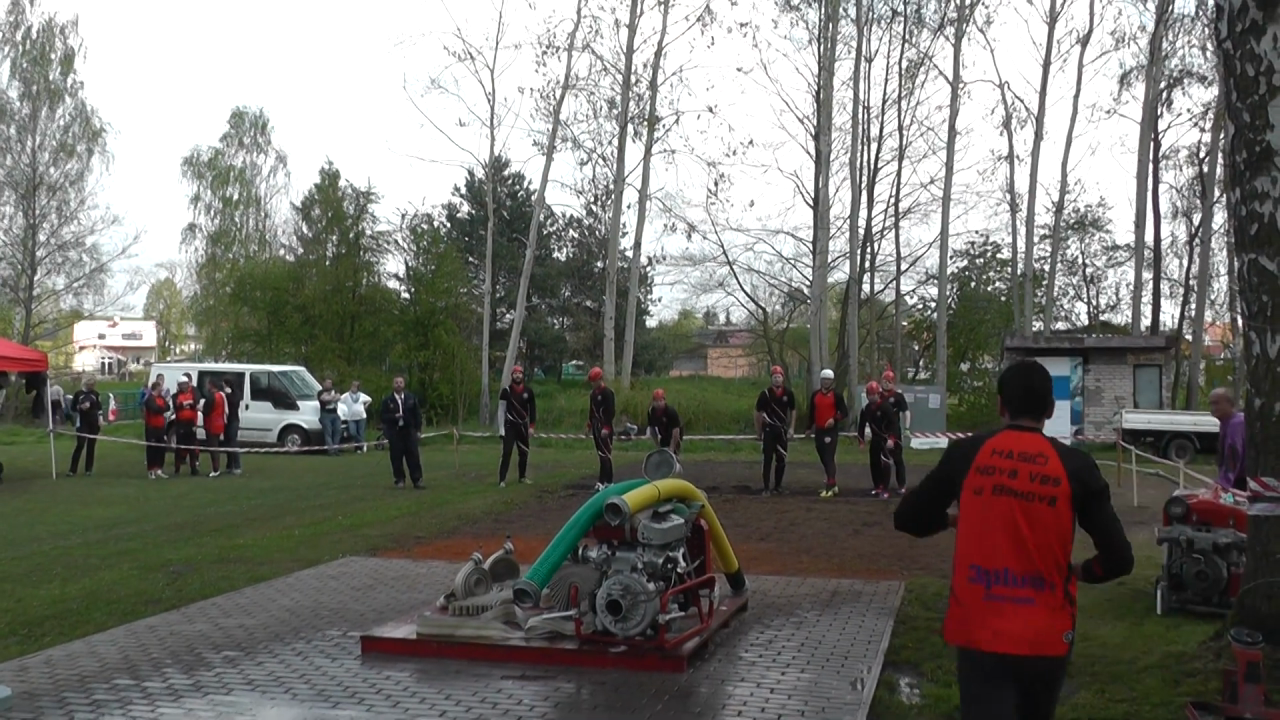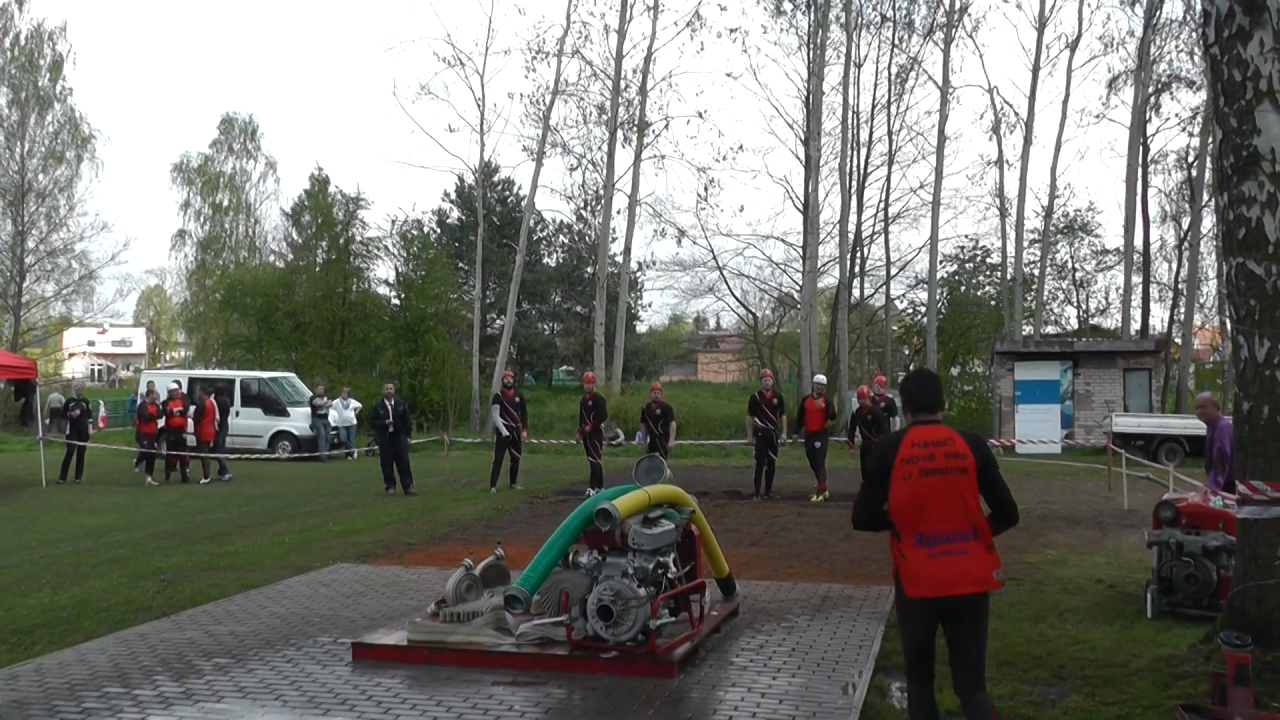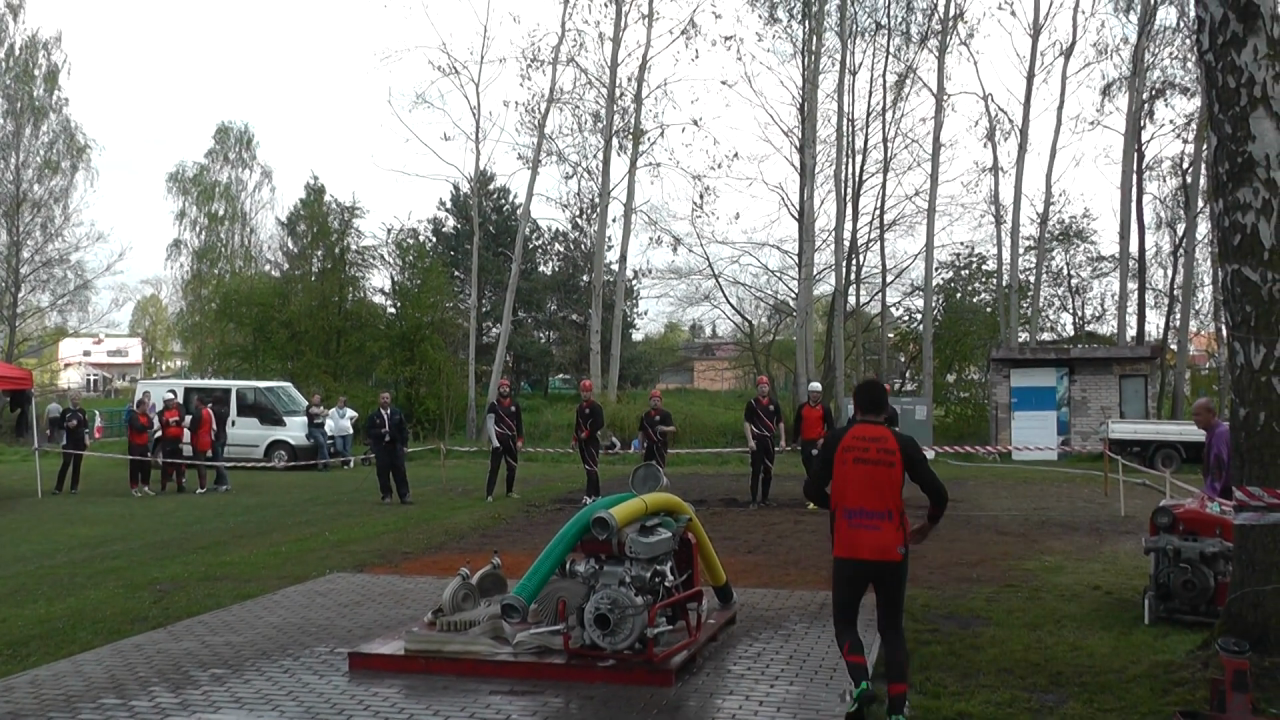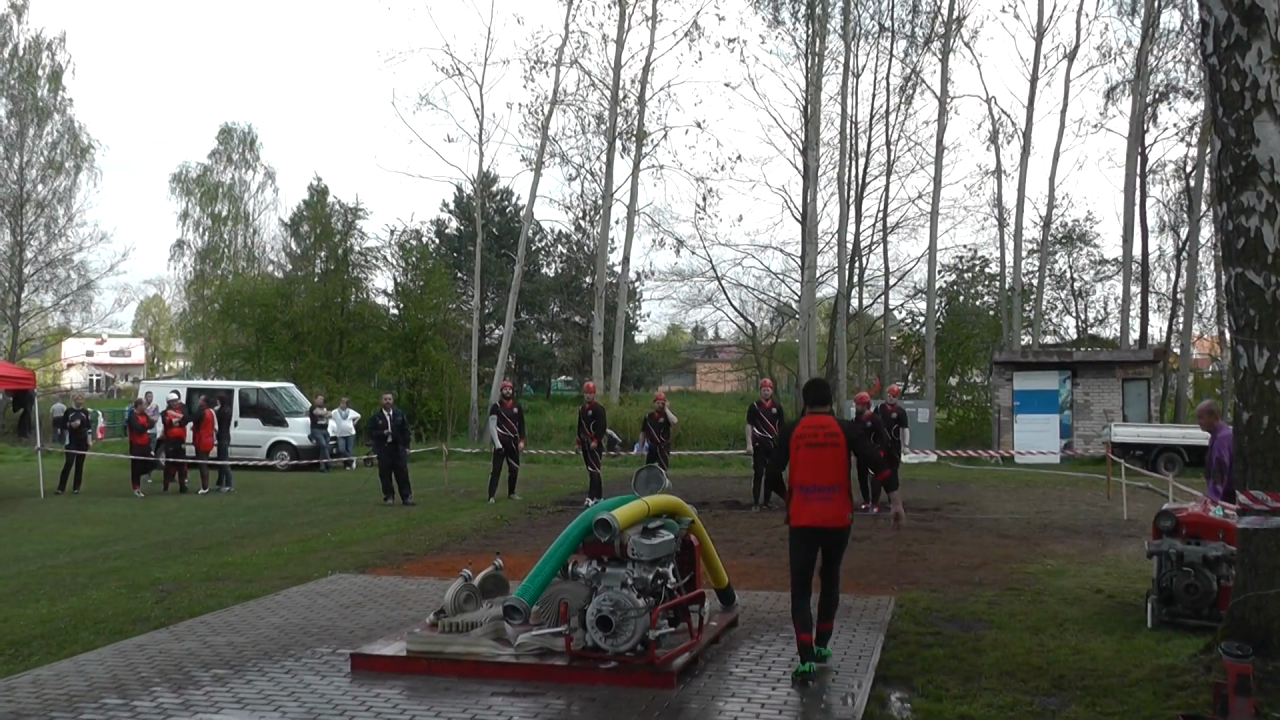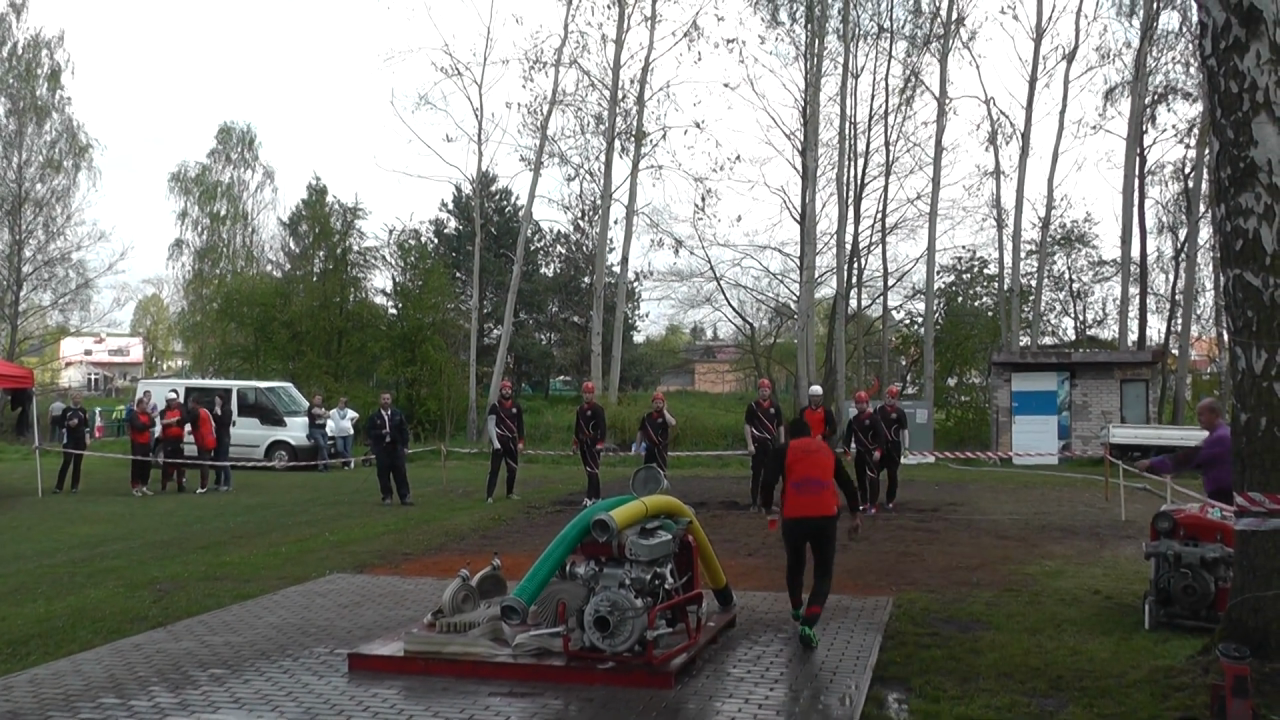
dt=0.5s
person 1, frame 1
left shoulder: (966, 455)
right shoulder: (1075, 466)
left elbow: (907, 518)
right elbow: (1119, 559)
left hip: (980, 636)
right hip: (1049, 640)
person 1, frame 2
left shoulder: (889, 449)
right shoulder: (972, 446)
left elbow: (862, 518)
right elbow: (1008, 514)
left hip: (916, 585)
right hip: (971, 582)
left knee: (920, 676)
right knee: (972, 685)
person 1, frame 3
left shoulder: (836, 440)
right shoulder: (903, 445)
left elbow: (813, 490)
right elbow: (938, 495)
right wrist: (928, 525)
left hip: (848, 550)
right hip: (891, 551)
left knee: (845, 621)
right knee: (892, 627)
left ankle: (862, 684)
person 1, frame 4
left shoulder: (792, 430)
right shoulder: (847, 429)
left elbow: (773, 473)
right elbow: (876, 461)
right wrist: (895, 499)
left hip: (802, 521)
right hip: (838, 520)
left knee: (800, 590)
right knee: (829, 581)
left ankle: (806, 660)
right ankle: (822, 646)
person 1, frame 5
left shoulder: (783, 450)
right shoulder: (826, 449)
left elbow: (767, 484)
right elbow: (848, 485)
left wrist: (768, 510)
right wrist: (855, 516)
left hip: (794, 516)
right hip: (825, 516)
left knee: (795, 566)
right knee: (823, 575)
left ankle: (798, 612)
right ankle: (808, 626)
